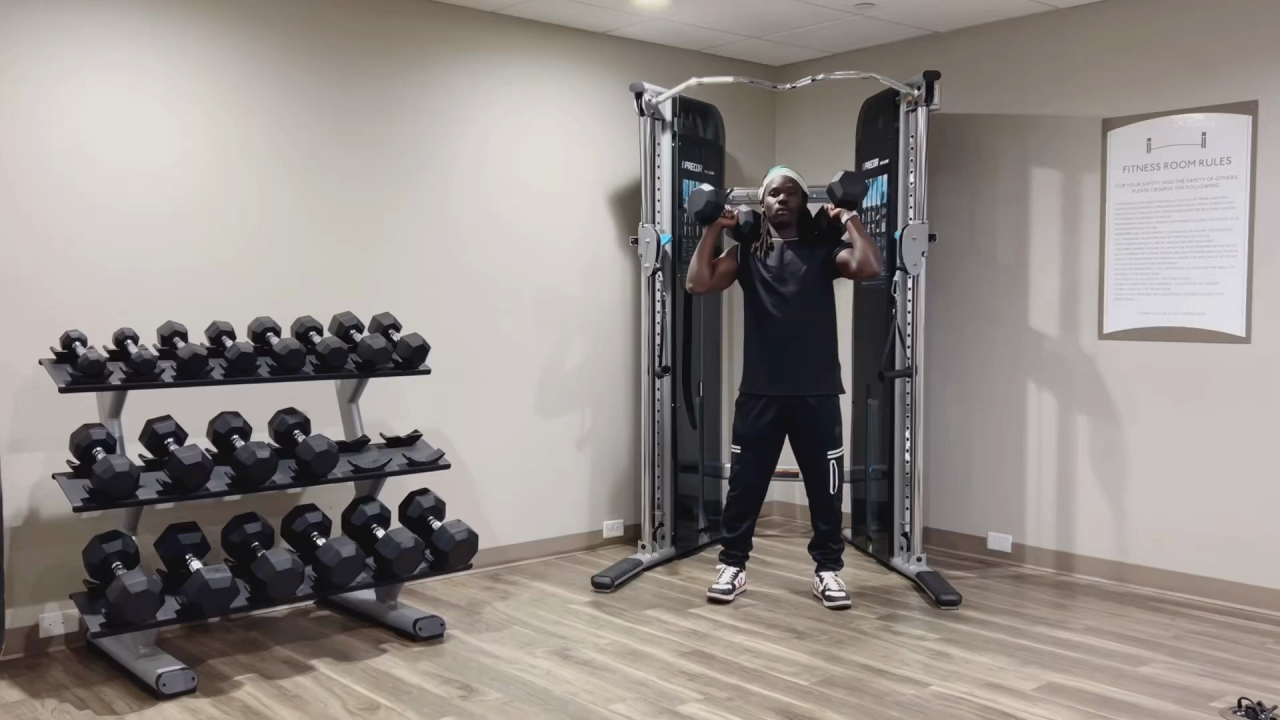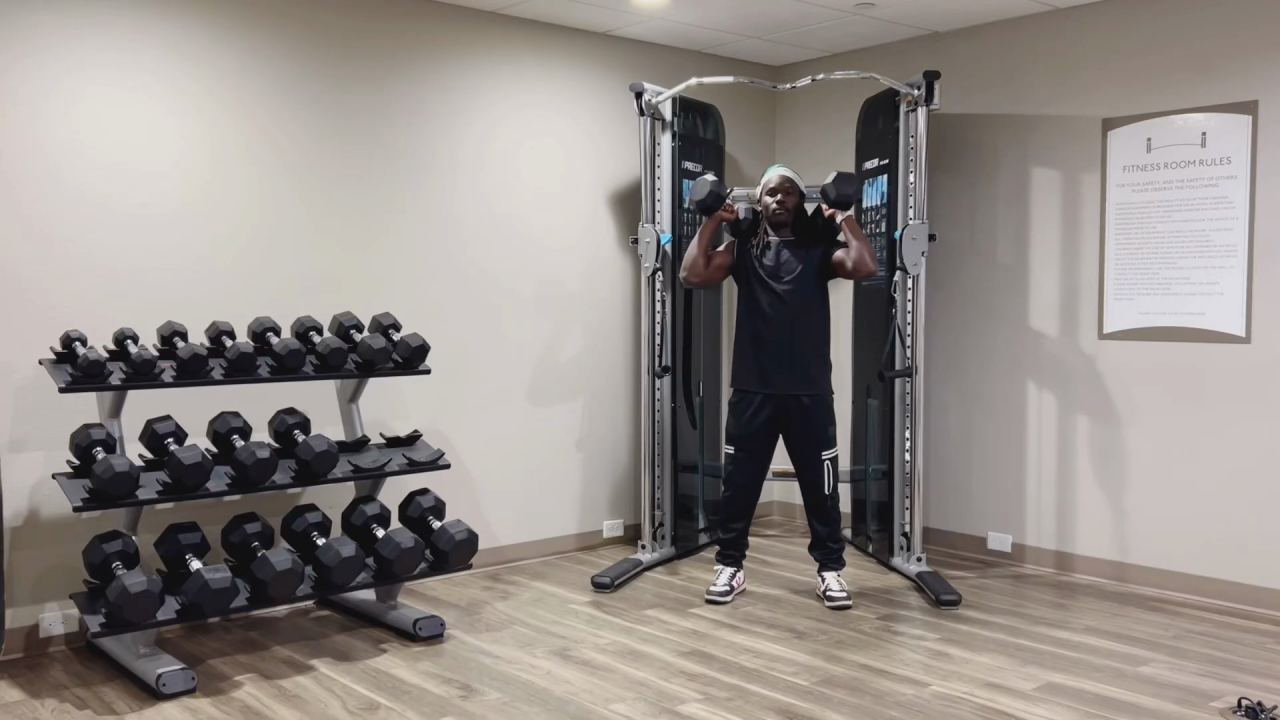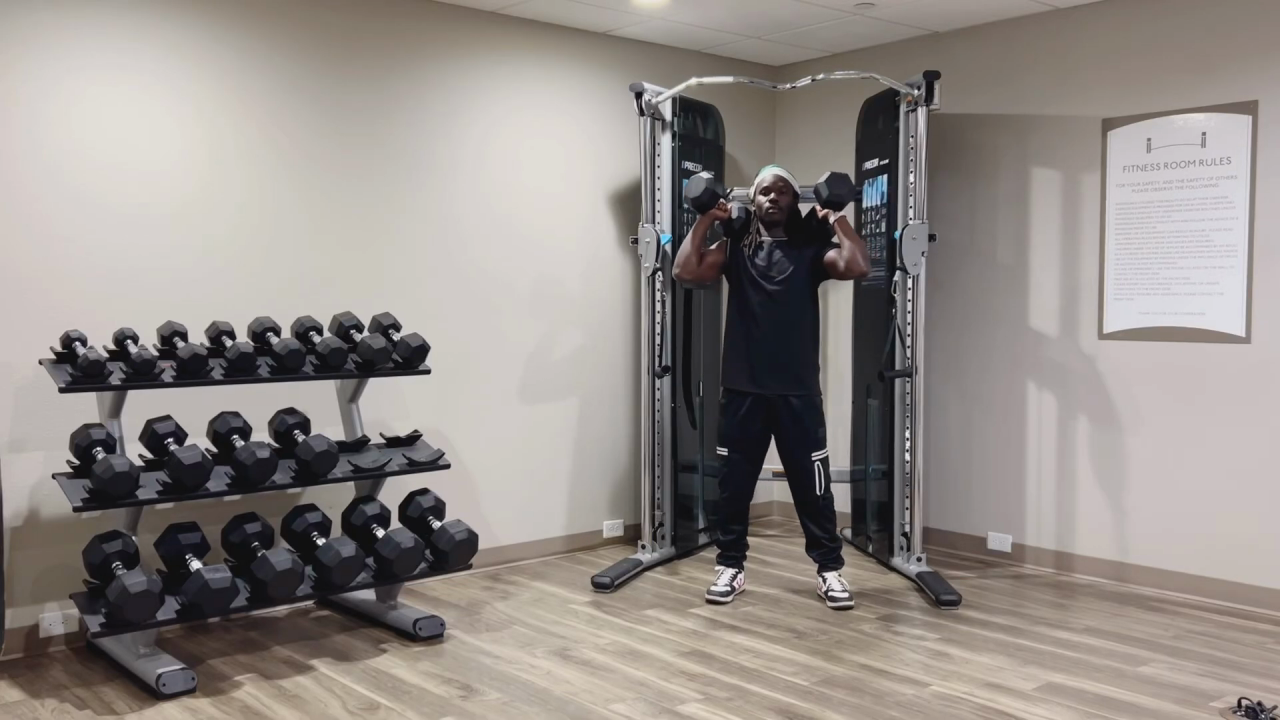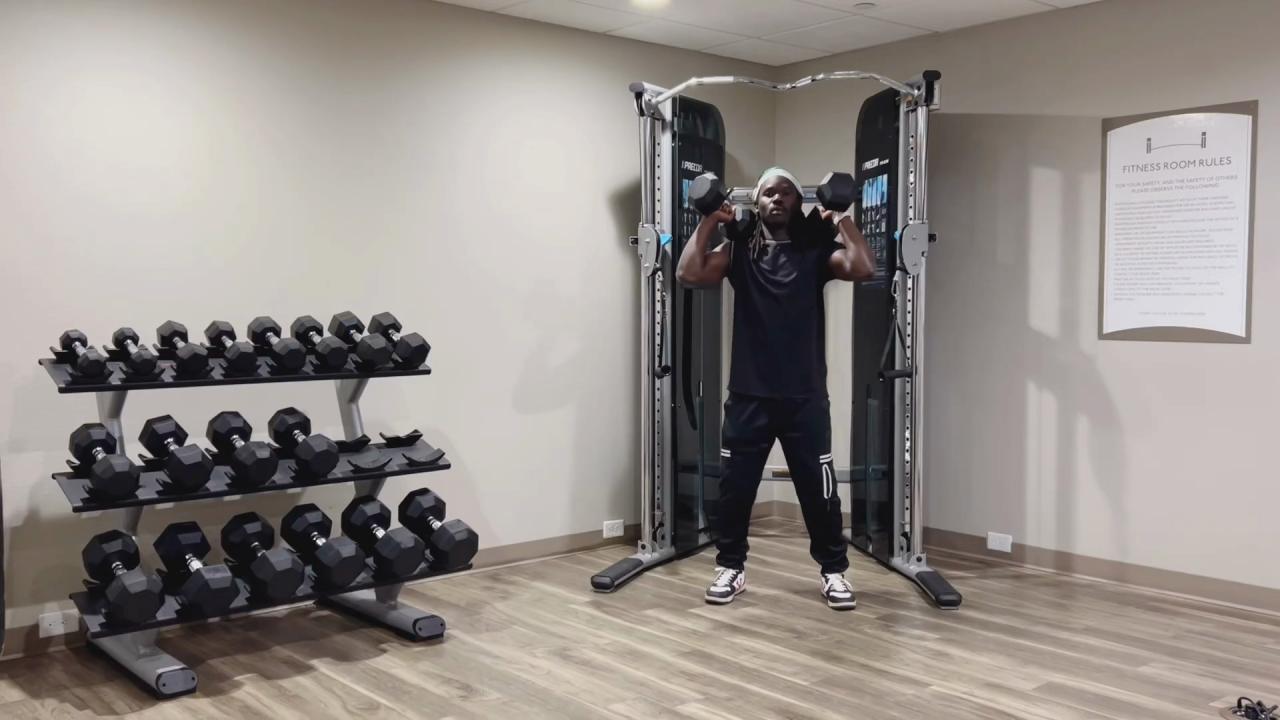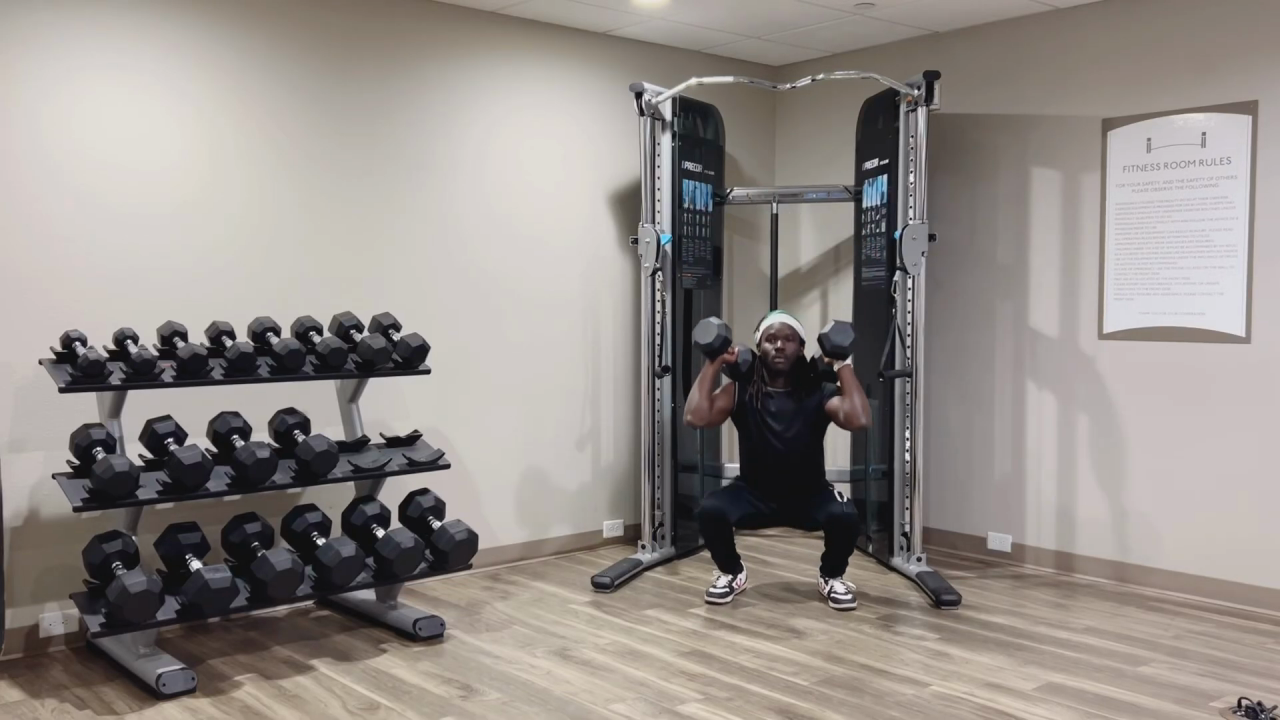
dt=1s
person 1, frame 1
left shoulder: (824, 247)
right shoulder: (746, 251)
left elbow: (869, 266)
right elbow: (698, 283)
left wrist: (849, 218)
right wrist: (714, 229)
left hip: (816, 390)
right hip: (759, 390)
left knee: (824, 484)
right knee: (745, 482)
left ankle: (828, 569)
right ankle: (731, 565)
person 1, frame 2
left shoulder: (820, 247)
right shoulder: (742, 249)
left elbow: (865, 266)
right elbow: (692, 275)
left wrist: (844, 218)
right wrist: (712, 222)
left hip: (809, 389)
right hip: (753, 388)
left knee: (820, 484)
right knee: (739, 481)
left ankle: (830, 569)
right ankle: (729, 566)
person 1, frame 3
left shoulder: (812, 248)
right shoulder: (735, 248)
left elbow: (856, 267)
right elbow: (685, 270)
left wrist: (837, 218)
right wrist: (706, 220)
left hip: (798, 389)
right hip: (743, 388)
left knee: (812, 484)
right knee: (734, 483)
left ankle: (830, 570)
right ankle: (730, 566)
person 1, frame 4
left shoulder: (817, 250)
right shoulder: (738, 251)
left elbow: (863, 267)
right elbow: (689, 273)
left wrist: (841, 218)
right wrist: (709, 221)
left hip: (805, 395)
right hip: (748, 395)
left knee: (818, 487)
right knee: (735, 485)
left ankle: (833, 572)
right ankle: (730, 569)
person 1, frame 5
left shoulder: (819, 393)
right shoulder: (740, 392)
left elbow: (859, 420)
right elbow: (695, 417)
left wrist: (843, 366)
right wrist: (712, 365)
left hip: (809, 495)
right hip: (755, 494)
left knee: (844, 516)
right knee: (710, 510)
left ankle: (832, 577)
right ankle: (731, 572)
